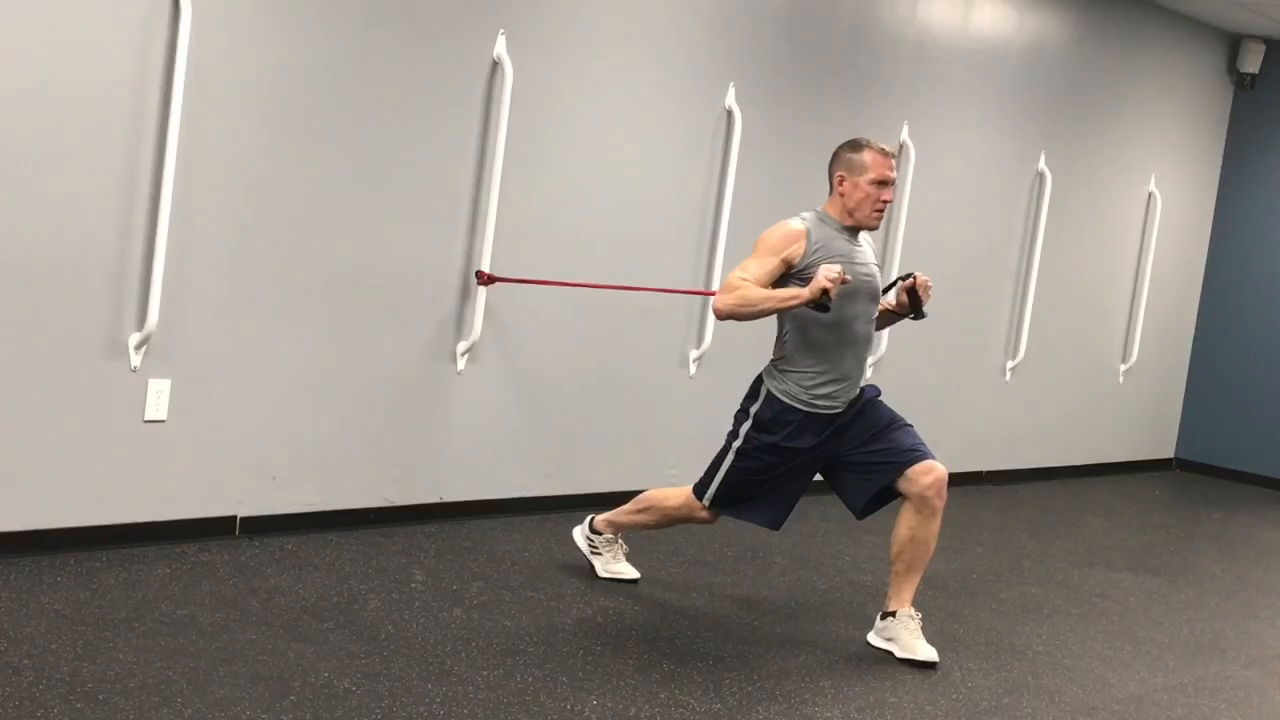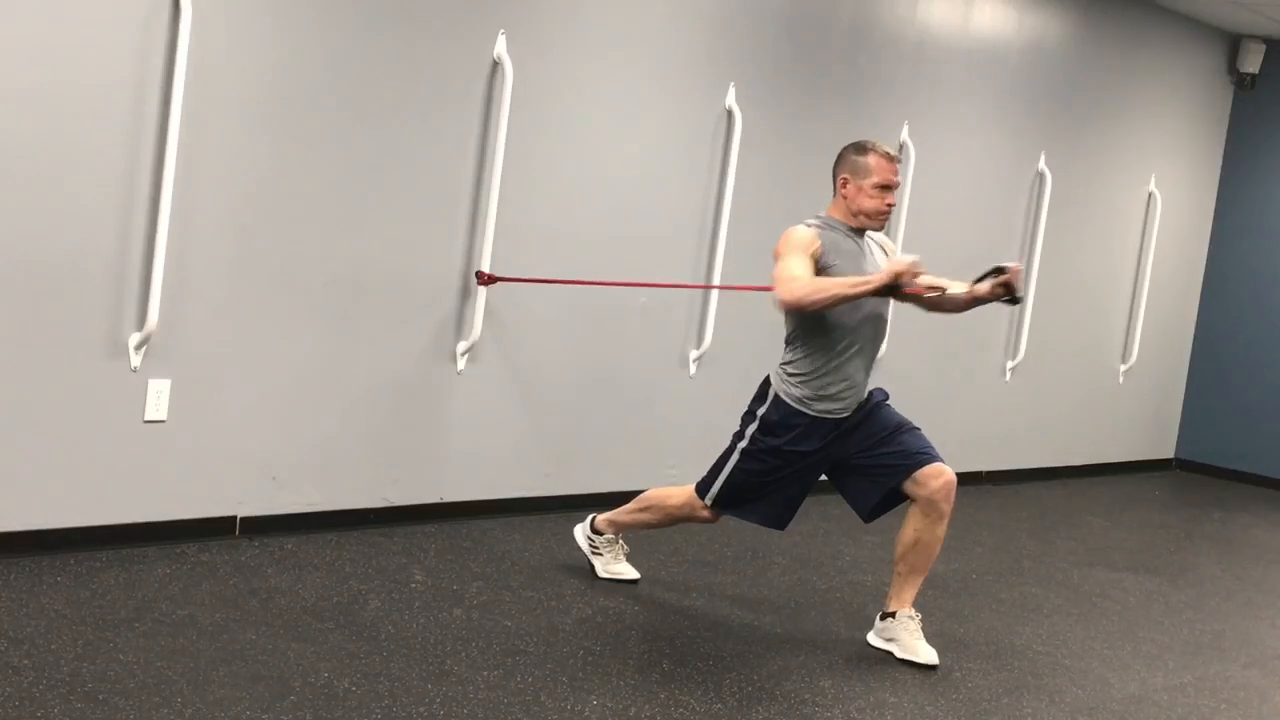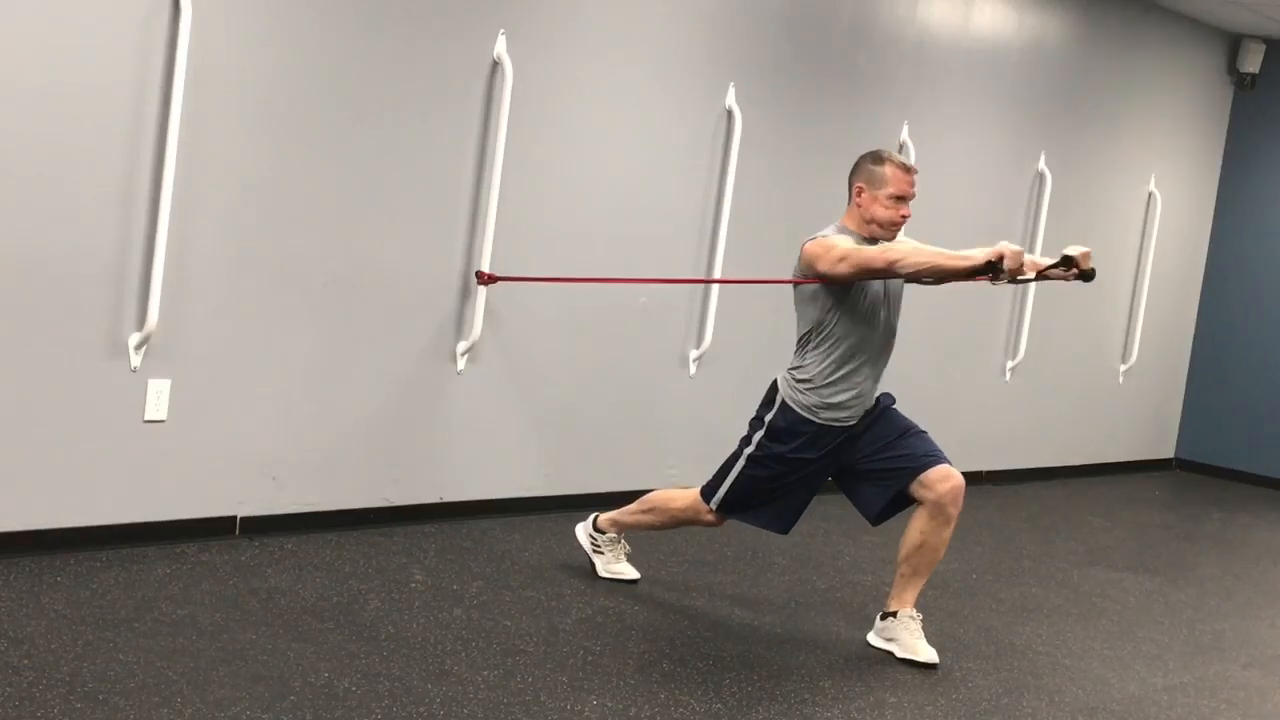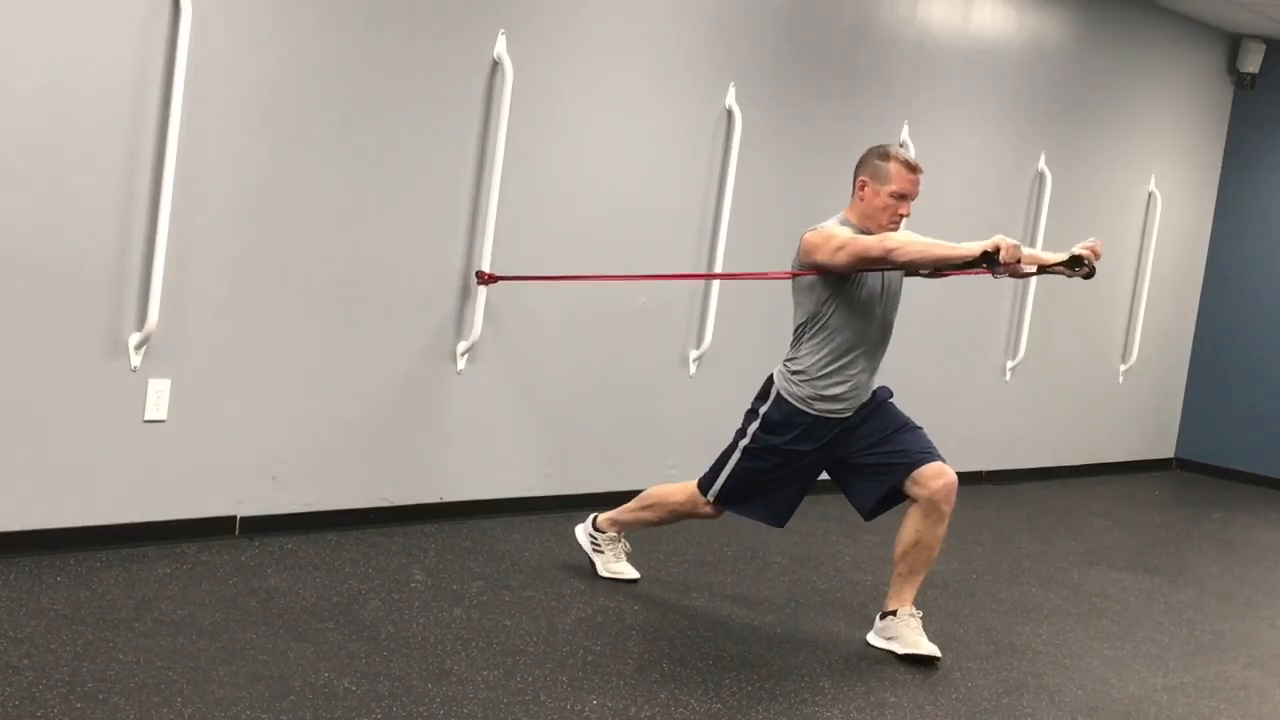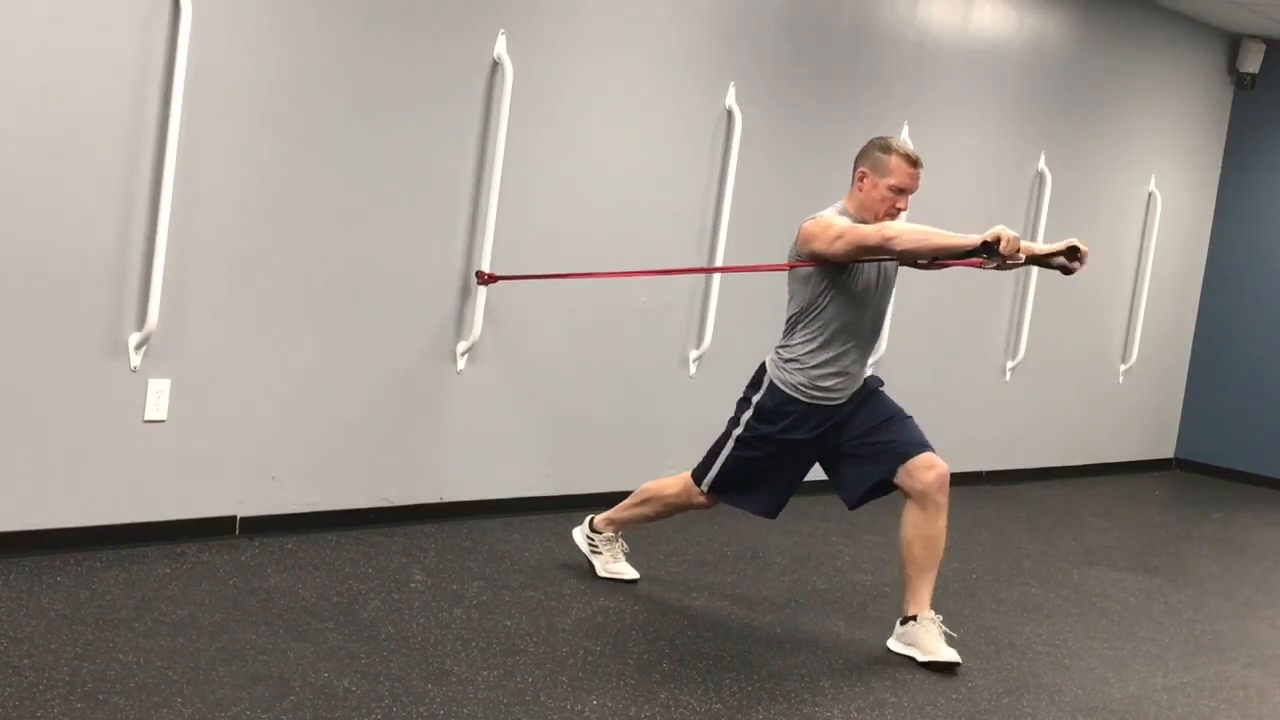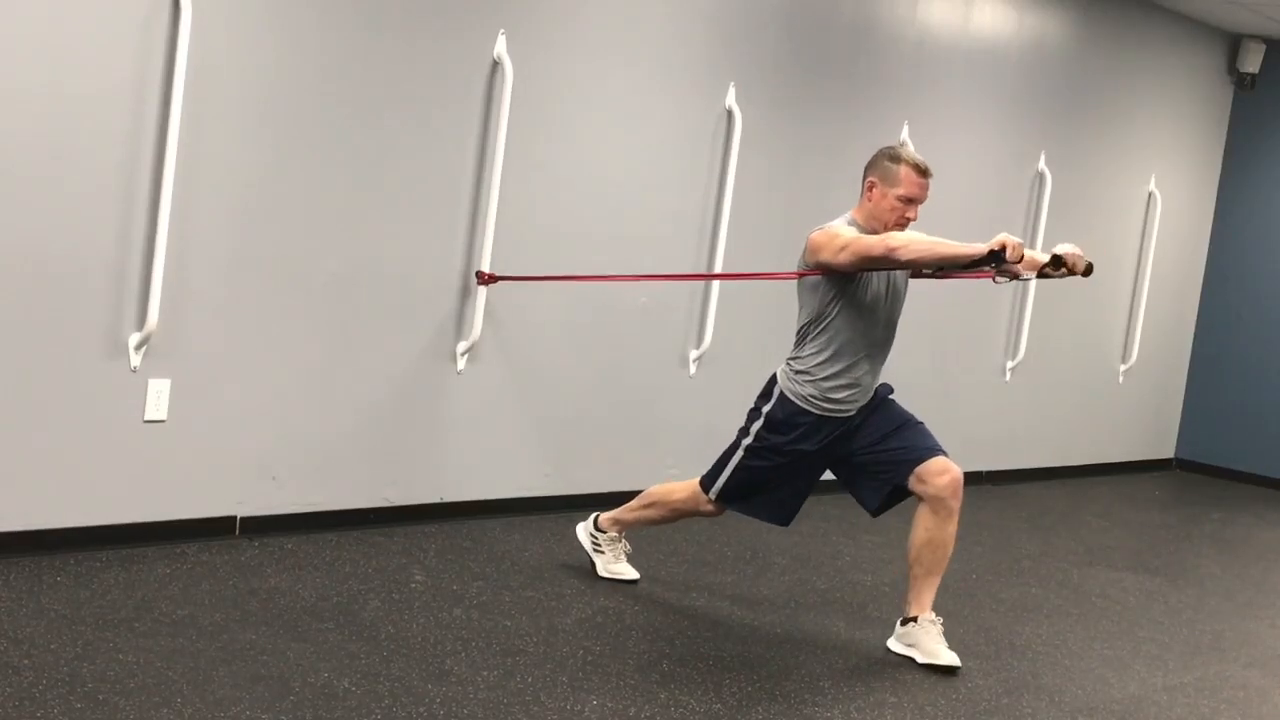
dt=0.3s
person 1, frame 1
left shoulder: (862, 245)
right shoulder: (793, 235)
right elbow: (726, 302)
left wrist: (900, 305)
right wrist: (804, 293)
left hip: (851, 407)
right hip: (786, 411)
left knee: (929, 482)
right knee: (704, 506)
left ankle: (896, 620)
right ankle: (600, 531)
person 1, frame 2
left shoulder: (878, 244)
right shoulder: (805, 239)
left elbow: (932, 296)
right elbow: (793, 296)
left wrist: (984, 292)
right wrist: (875, 281)
left hip: (859, 411)
right hip: (793, 412)
left knee: (938, 486)
right knee: (708, 504)
left ankle: (896, 620)
right ankle: (601, 529)
person 1, frame 3
left shoulder: (895, 246)
right shoulder: (824, 248)
left elbow: (961, 261)
right elbow: (890, 263)
left wrist: (1045, 263)
right wrist: (986, 258)
left hip: (864, 416)
right hip: (800, 418)
left knee: (945, 489)
right knee: (710, 509)
left ankle: (895, 620)
right ankle: (603, 528)
person 1, frame 4
left shoulder: (896, 240)
right shoulder: (823, 240)
left elbow: (961, 256)
right elbow: (885, 251)
left wrist: (1054, 259)
right wrist: (981, 249)
left hip: (859, 410)
right hip: (795, 410)
left knee: (938, 486)
right knee: (707, 501)
left ankle: (895, 618)
right ankle: (604, 527)
person 1, frame 5
left shoulder: (892, 233)
right shoulder: (821, 230)
left elbow: (949, 251)
right elbow: (885, 240)
left wrist: (1040, 251)
right wrist: (979, 240)
left hip: (852, 397)
right hip: (786, 399)
left knee: (930, 479)
right knee: (703, 492)
left ankle: (916, 623)
right ankle: (601, 529)
person 1, frame 6
left shoulder: (902, 242)
right shoulder: (829, 239)
left elbow: (970, 260)
right elbow: (891, 251)
left wrist: (1043, 260)
right wrist: (986, 248)
left hip: (864, 407)
right hip: (799, 409)
left knee: (944, 483)
right knee: (711, 499)
left ankle: (916, 625)
right ankle: (604, 528)
